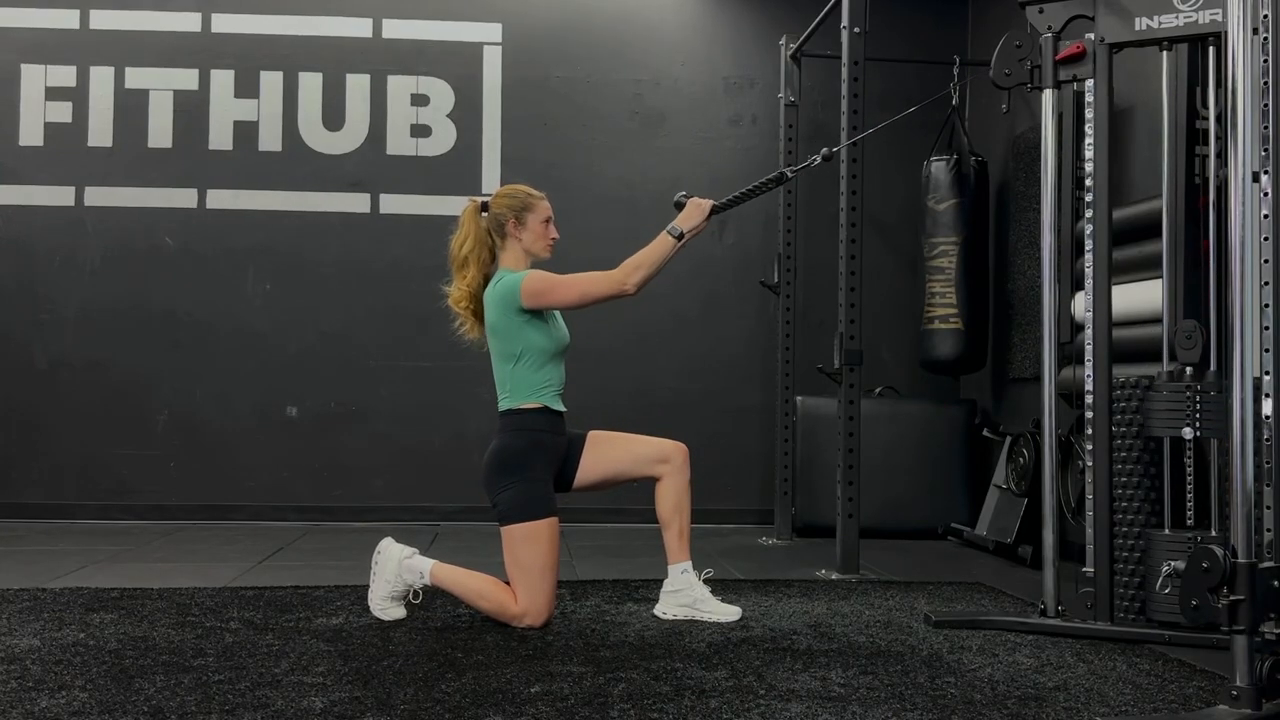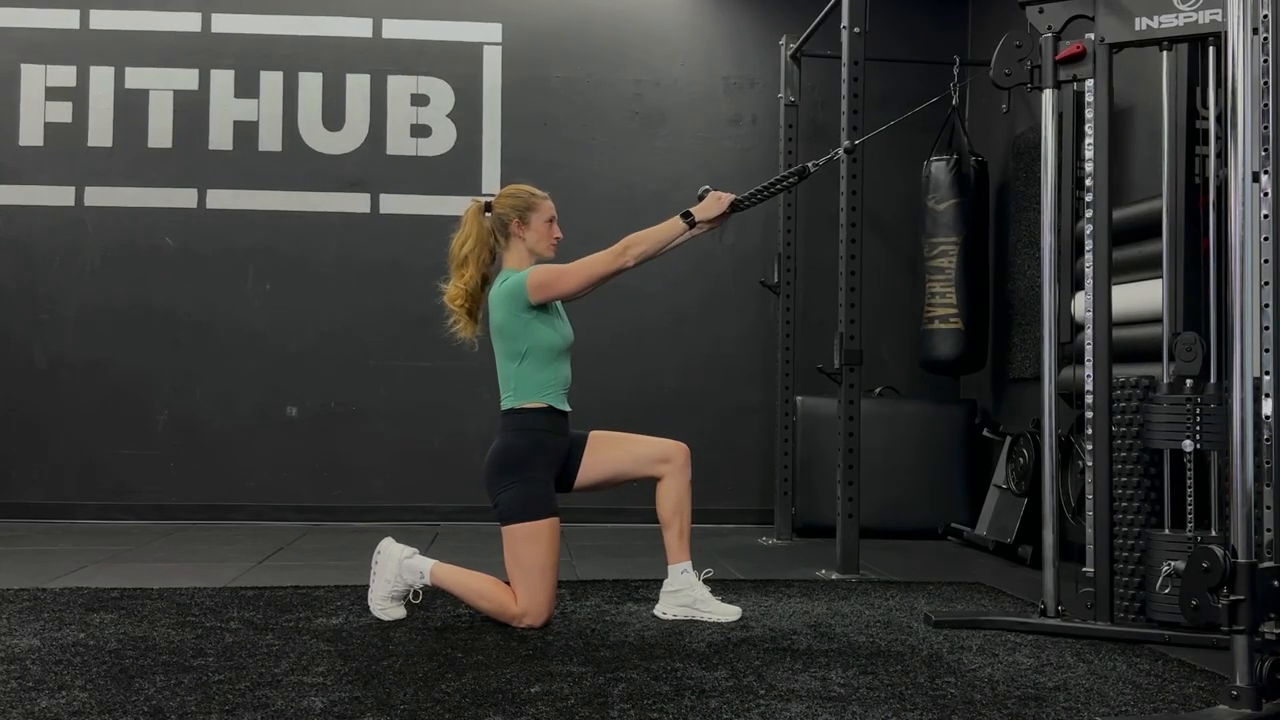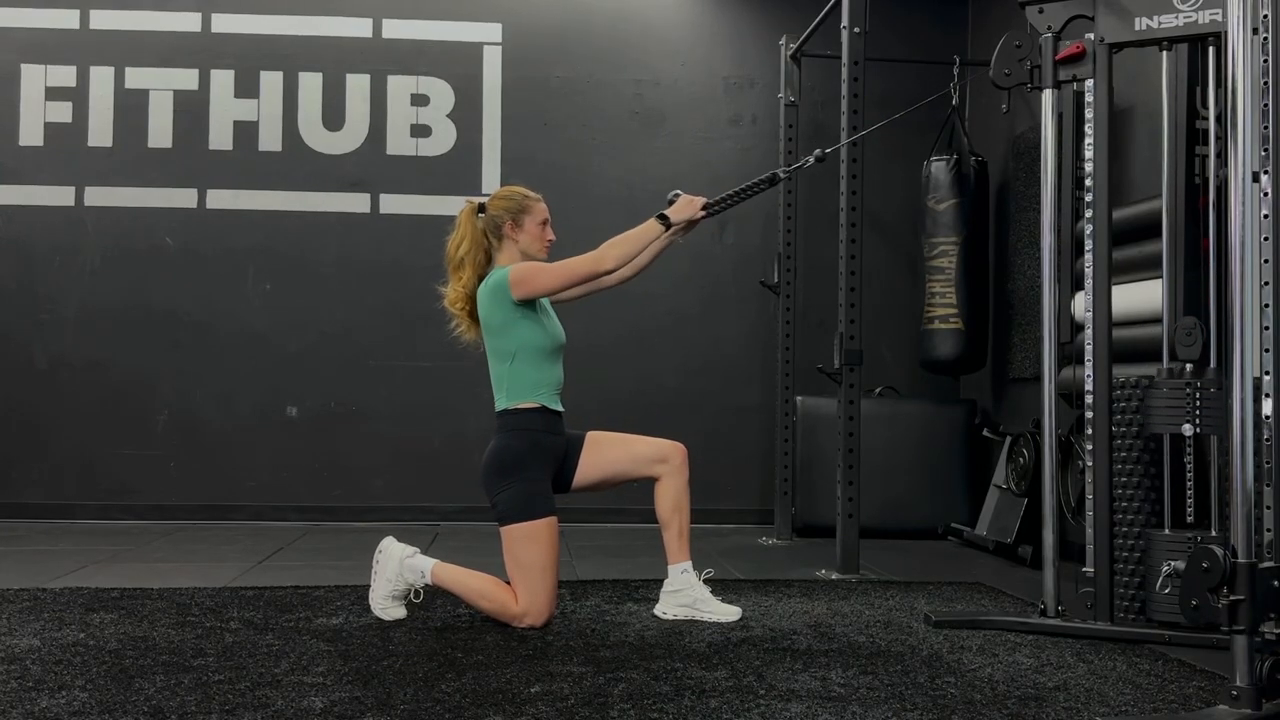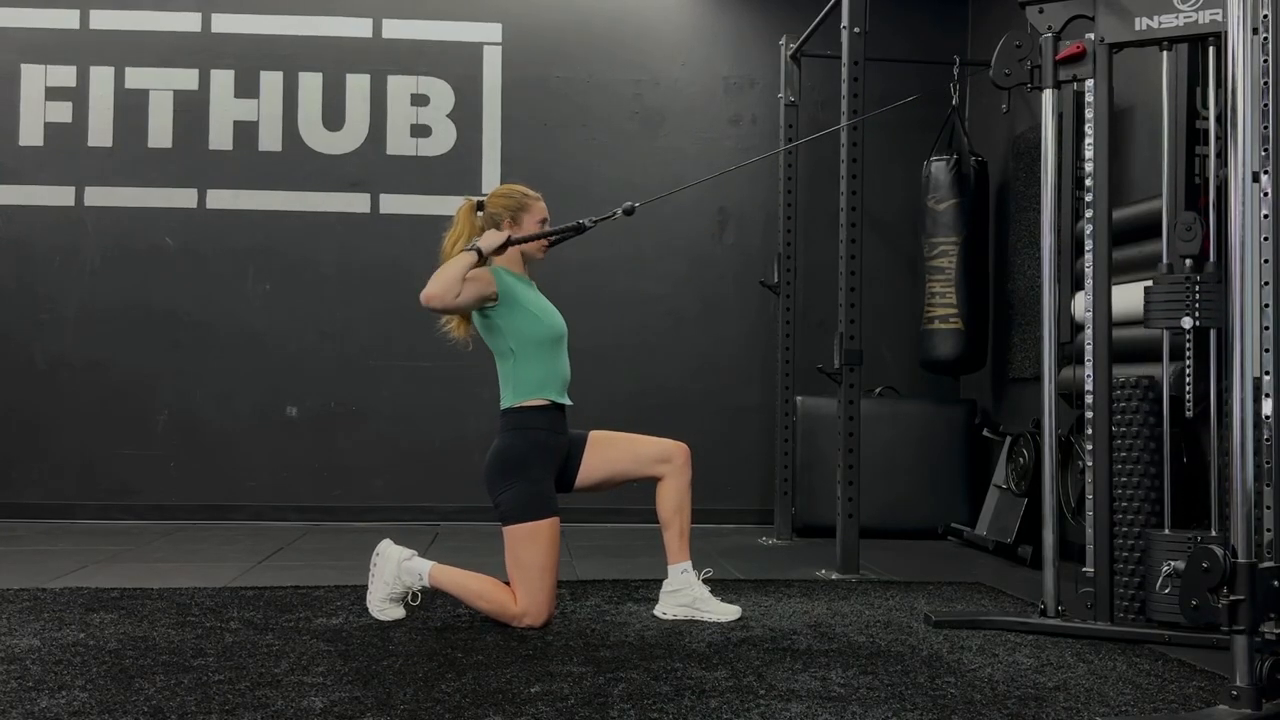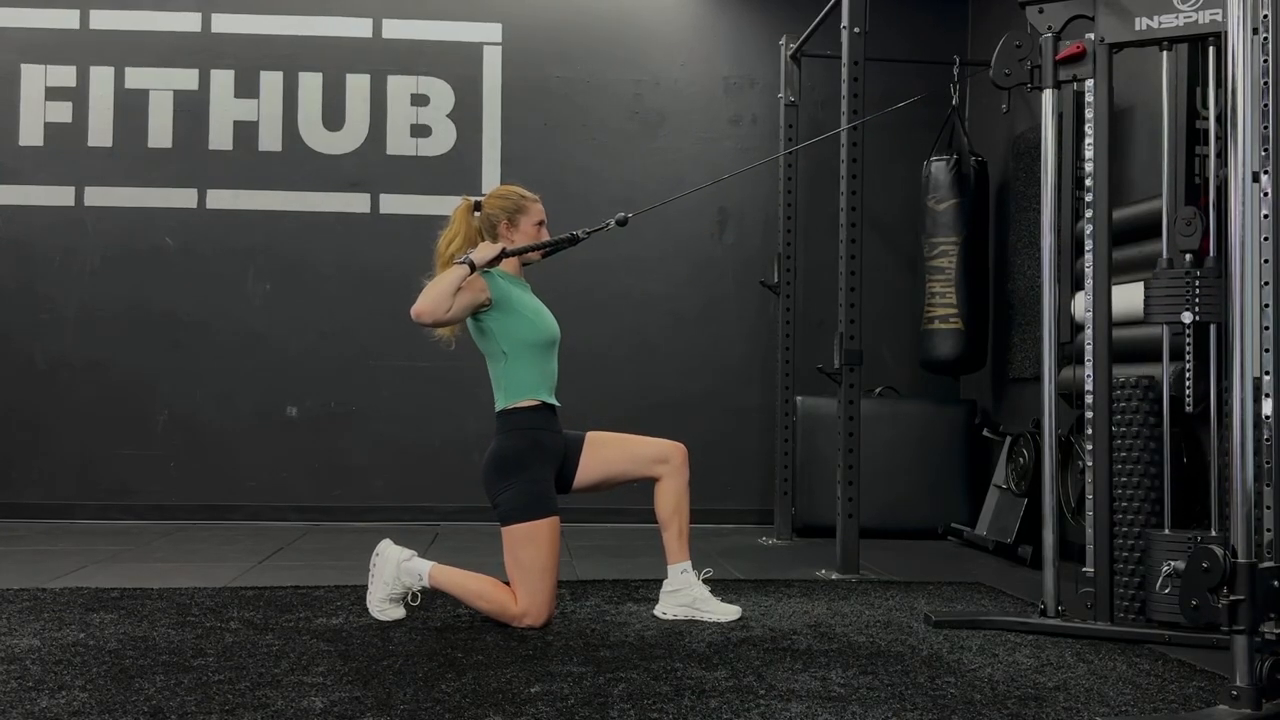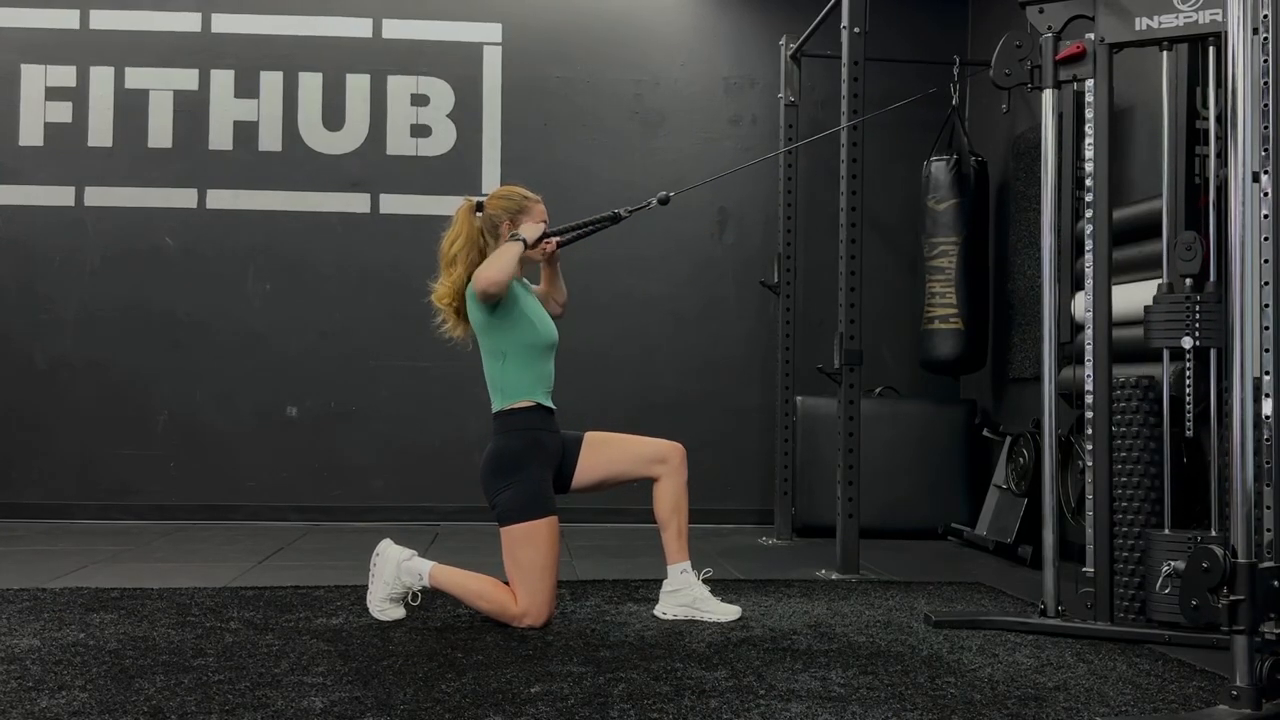
dt=0.5s
person 1, frame 1
left shoulder: (525, 288)
right shoulder: (515, 286)
left elbow: (622, 285)
right elbow: (621, 283)
left wrist: (680, 233)
right wrist: (679, 228)
left hip: (552, 442)
right hip: (522, 451)
left knee: (672, 457)
right knee: (530, 613)
left ankle: (680, 589)
right ankle: (411, 567)
person 1, frame 2
left shoulder: (531, 285)
right shoulder: (519, 287)
left elbow: (622, 260)
right elbow: (622, 256)
left wrist: (698, 224)
right wrist: (694, 215)
left hip: (554, 443)
right hip: (523, 451)
left knee: (674, 457)
right knee: (530, 614)
left ankle: (680, 590)
right ankle: (410, 568)
person 1, frame 3
left shoulder: (529, 288)
right shoulder: (505, 282)
left elbow: (611, 275)
right elbow: (600, 262)
left wrist: (675, 228)
right wrist: (668, 217)
left hip: (551, 443)
right hip: (519, 451)
left knee: (670, 456)
right knee: (531, 613)
left ankle: (680, 590)
right ankle: (412, 566)
person 1, frame 4
left shoulder: (517, 282)
right shoulder: (488, 280)
right elbow: (432, 297)
left wrist: (528, 252)
right wrist: (478, 249)
left hip: (554, 440)
right hip: (523, 447)
left knee: (674, 457)
right knee: (530, 614)
left ankle: (680, 591)
right ankle: (408, 569)
person 1, frame 5
left shoulder: (514, 286)
right shoulder: (485, 285)
right elbow: (424, 312)
left wrist: (498, 264)
right wrist: (471, 260)
left hip: (550, 441)
right hip: (519, 449)
left knee: (671, 457)
right knee: (530, 614)
left ankle: (680, 590)
right ankle: (408, 569)
person 1, frame 6
left shoulder: (517, 287)
right shoulder: (487, 282)
left elbow: (556, 303)
right elbow: (494, 278)
left wrist: (551, 255)
right wrist: (524, 240)
left hip: (547, 442)
right hip: (517, 450)
left knee: (669, 457)
right knee: (530, 614)
left ankle: (680, 590)
right ankle: (408, 569)
